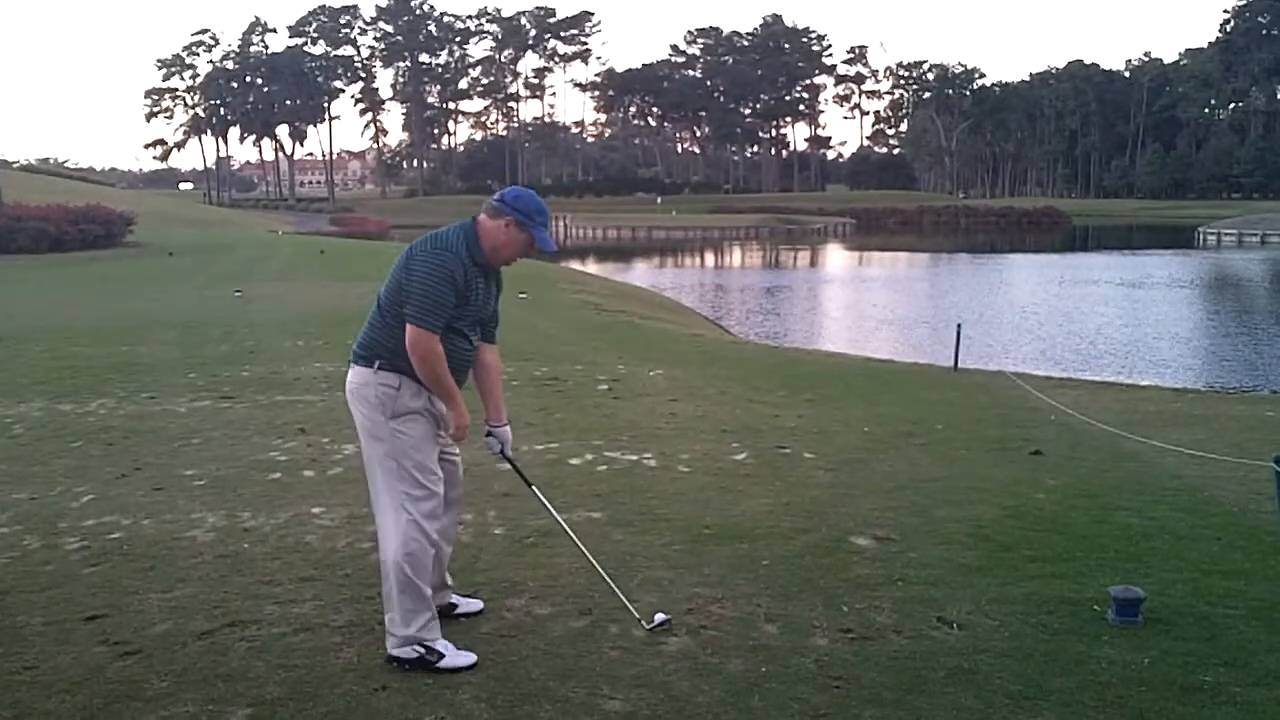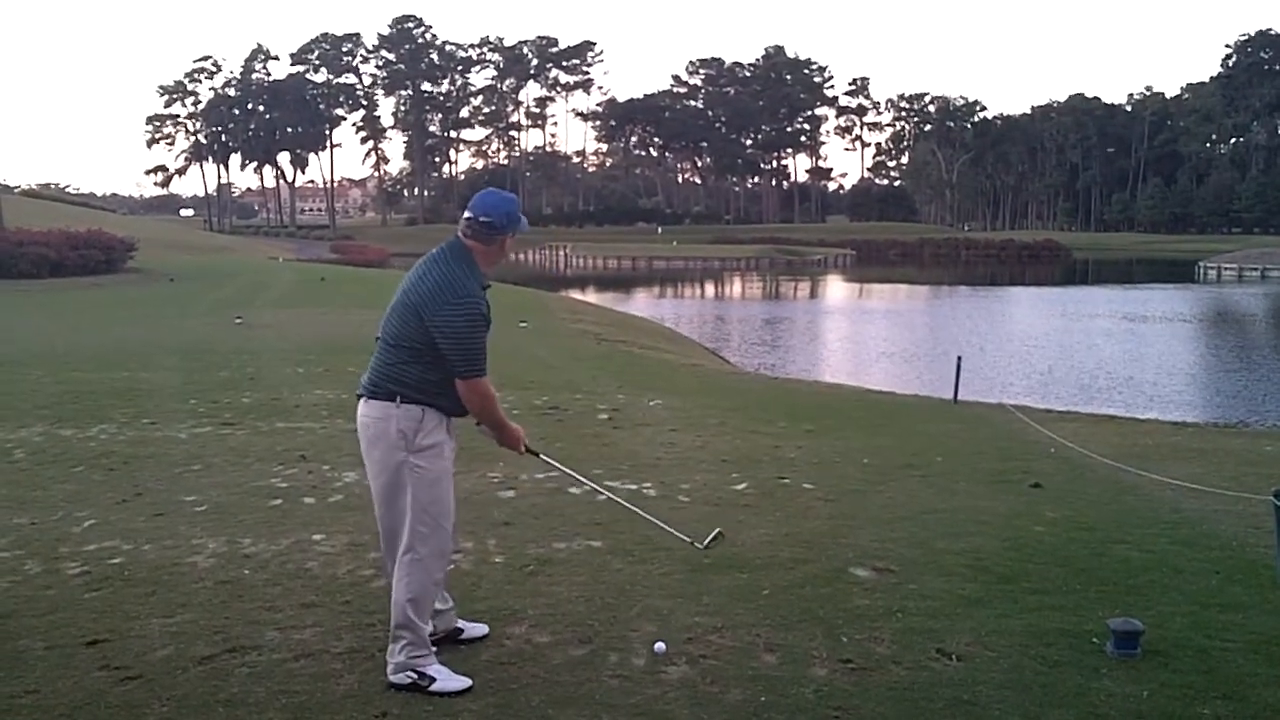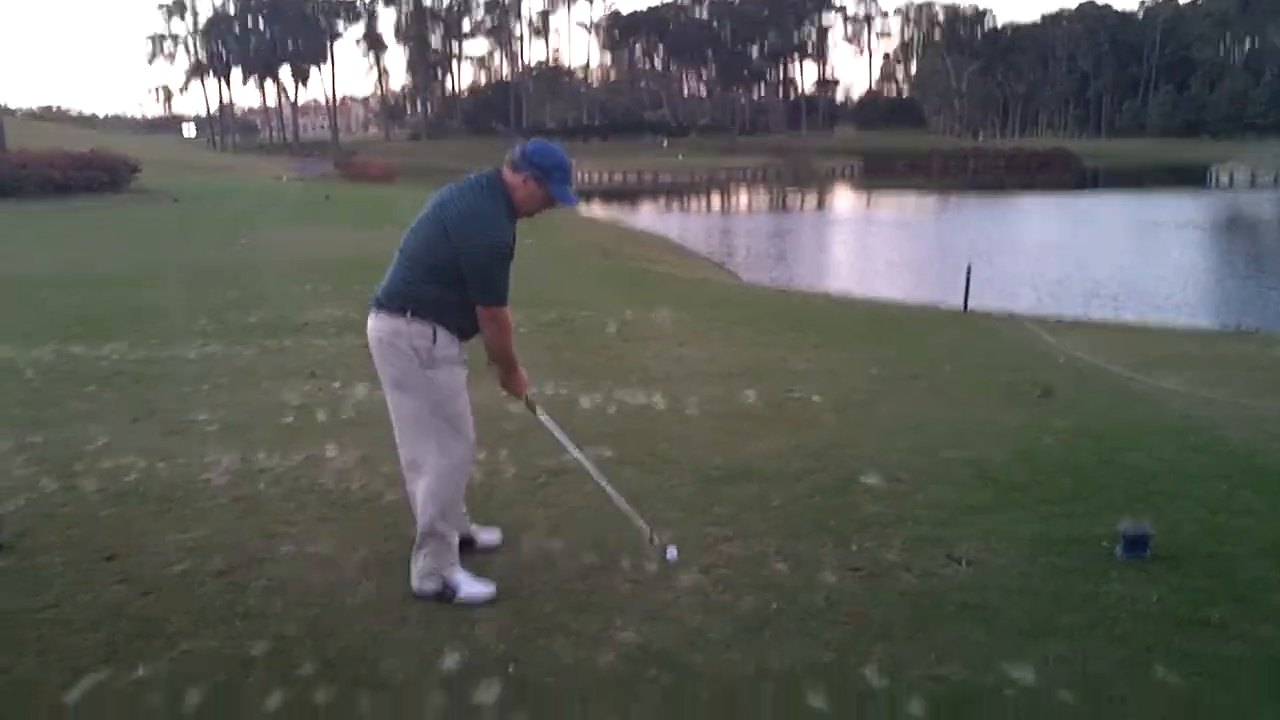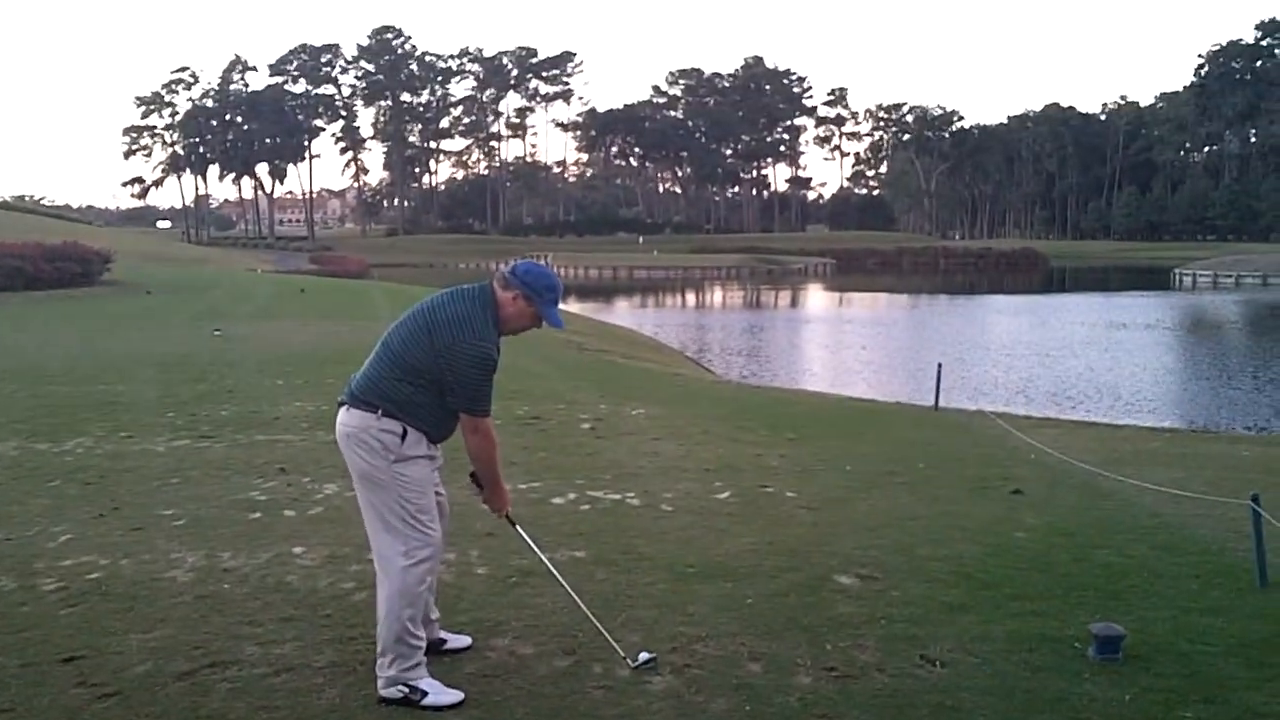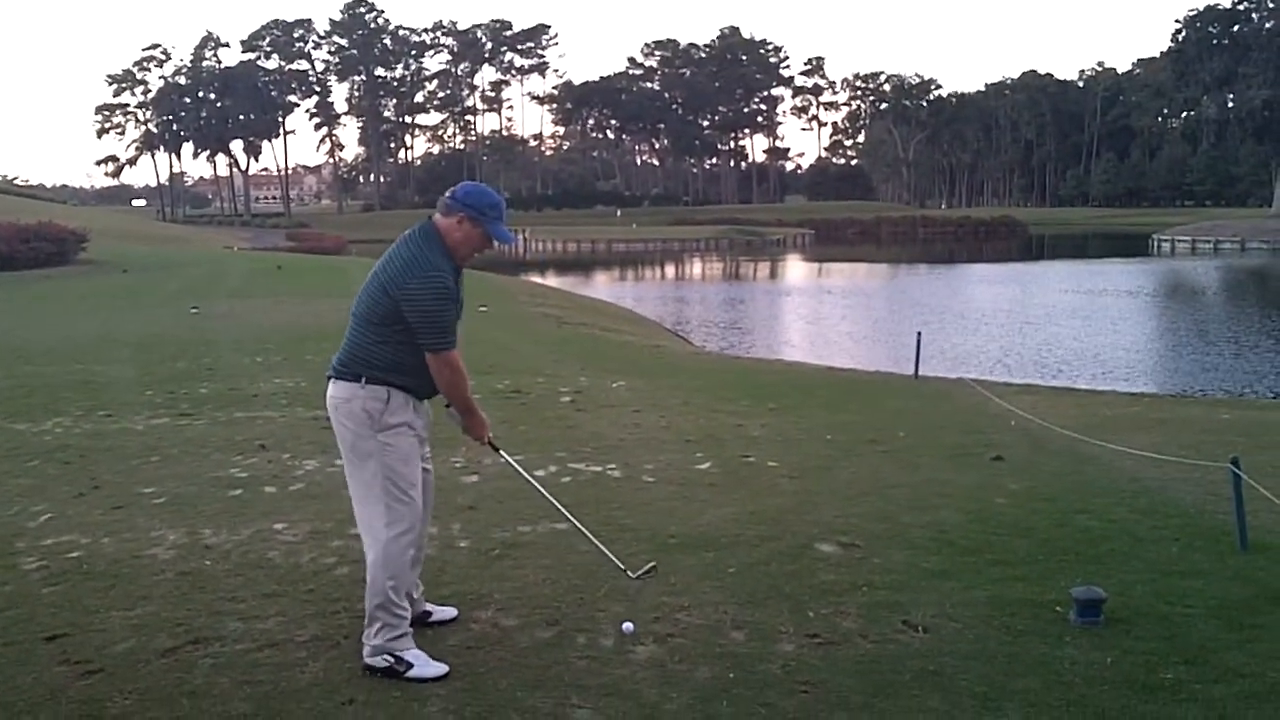
dt=1s
person 1, frame 1
left shoulder: (487, 270)
right shoulder: (440, 256)
left elbow: (485, 346)
right elbow: (420, 341)
left wrist: (498, 418)
right wrist: (456, 407)
left hip: (424, 388)
right hip: (388, 386)
left knee: (443, 495)
right knee: (413, 508)
left ankle: (435, 595)
right ankle: (411, 636)
person 1, frame 2
left shoulder: (446, 264)
right shoulder: (459, 294)
right elbow: (471, 385)
left wrist: (493, 420)
right wrist: (504, 430)
left hip: (413, 413)
right hip: (406, 420)
left knee: (436, 525)
right knee: (420, 538)
left ankle: (437, 620)
right ankle: (409, 662)
person 1, frame 3
left shoulder: (478, 191)
right shoulder: (487, 225)
right elbow: (493, 317)
right wrist: (511, 372)
left hip: (412, 324)
right hip: (415, 334)
left knee: (448, 437)
right knee: (447, 447)
left ankle: (452, 528)
right ankle: (434, 570)
person 1, frame 4
left shoulder: (468, 303)
right shoulder: (475, 337)
right elbow: (476, 428)
right wrist: (495, 488)
left hip: (390, 425)
right hip: (382, 432)
left knee: (430, 525)
right knee: (411, 548)
left ankle: (423, 631)
right ankle: (400, 676)
person 1, frame 5
left shoulder: (436, 253)
right shoulder: (425, 272)
left elbow: (447, 343)
right elbow: (443, 360)
left wrist: (461, 402)
right wrist: (471, 414)
left hip: (396, 397)
right hip: (372, 401)
left knee: (412, 507)
right knee: (395, 519)
left ankle: (407, 602)
right ankle: (386, 643)
